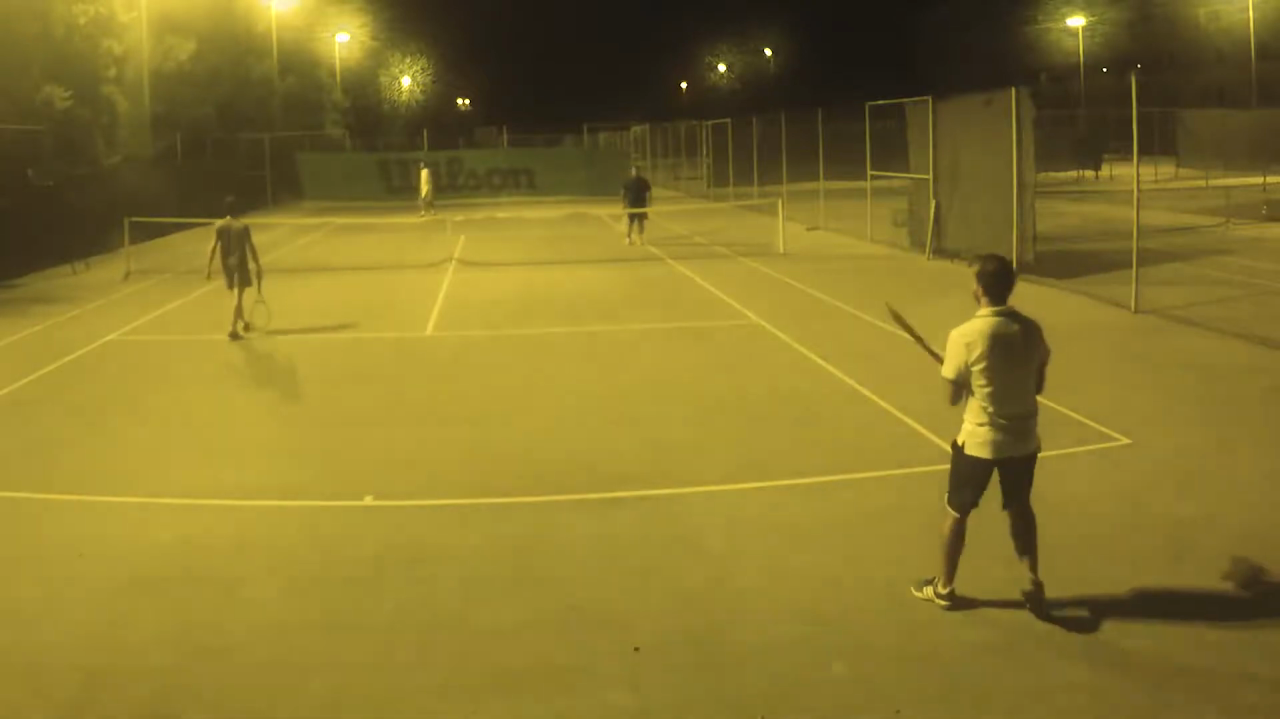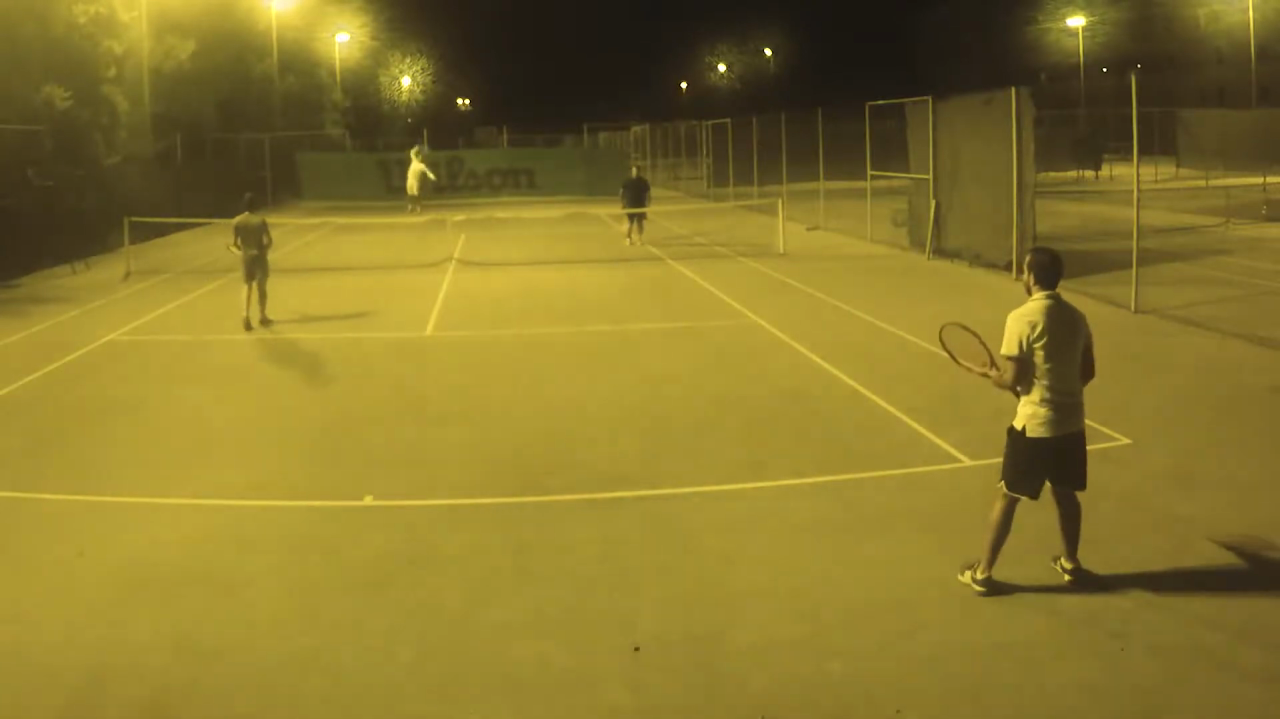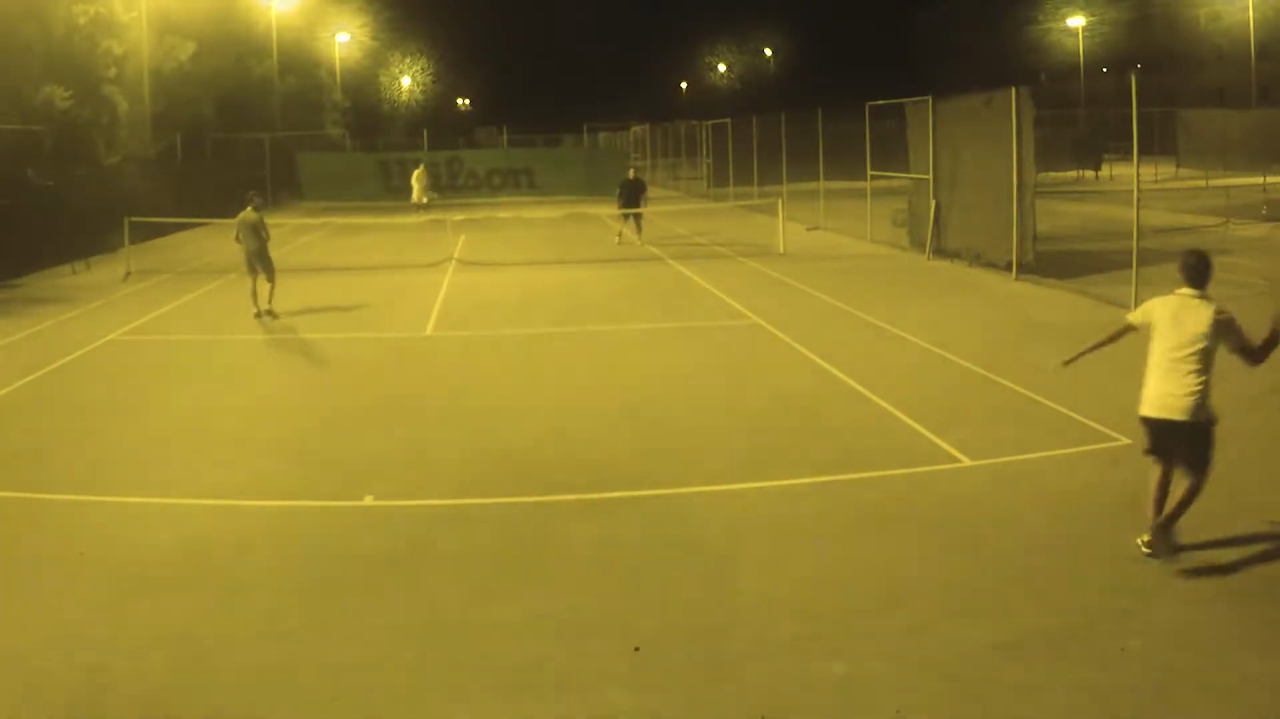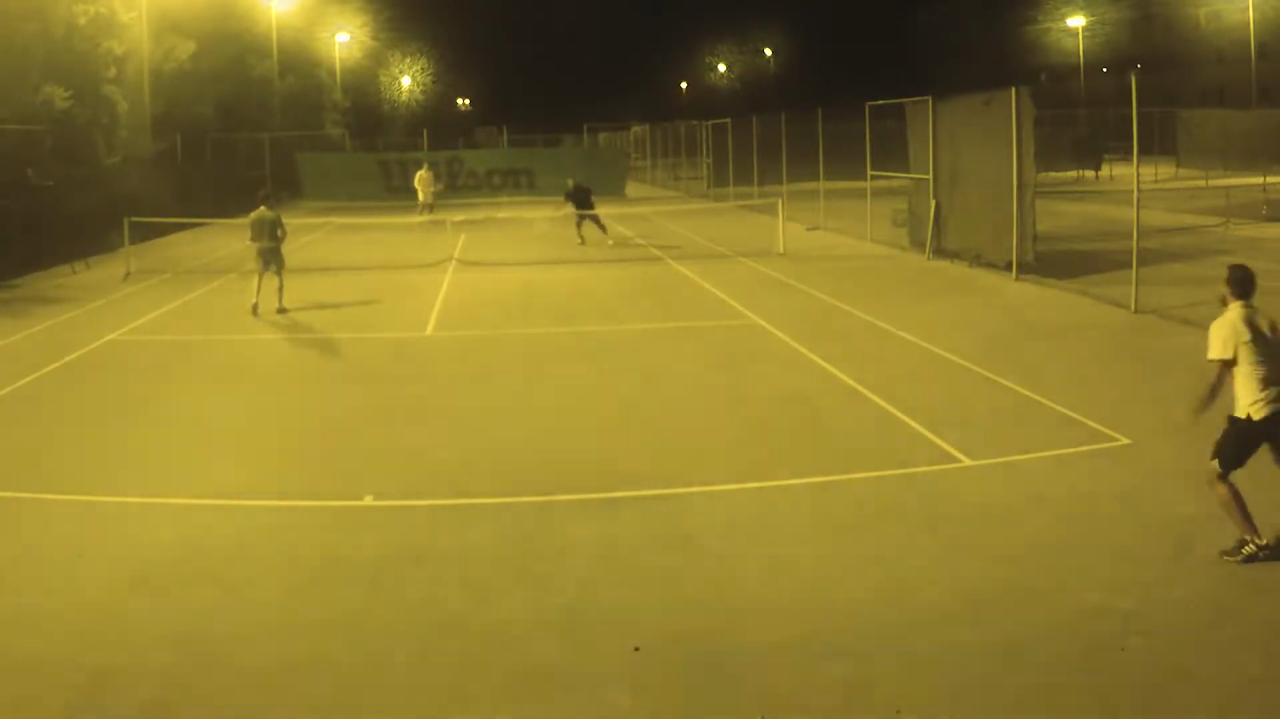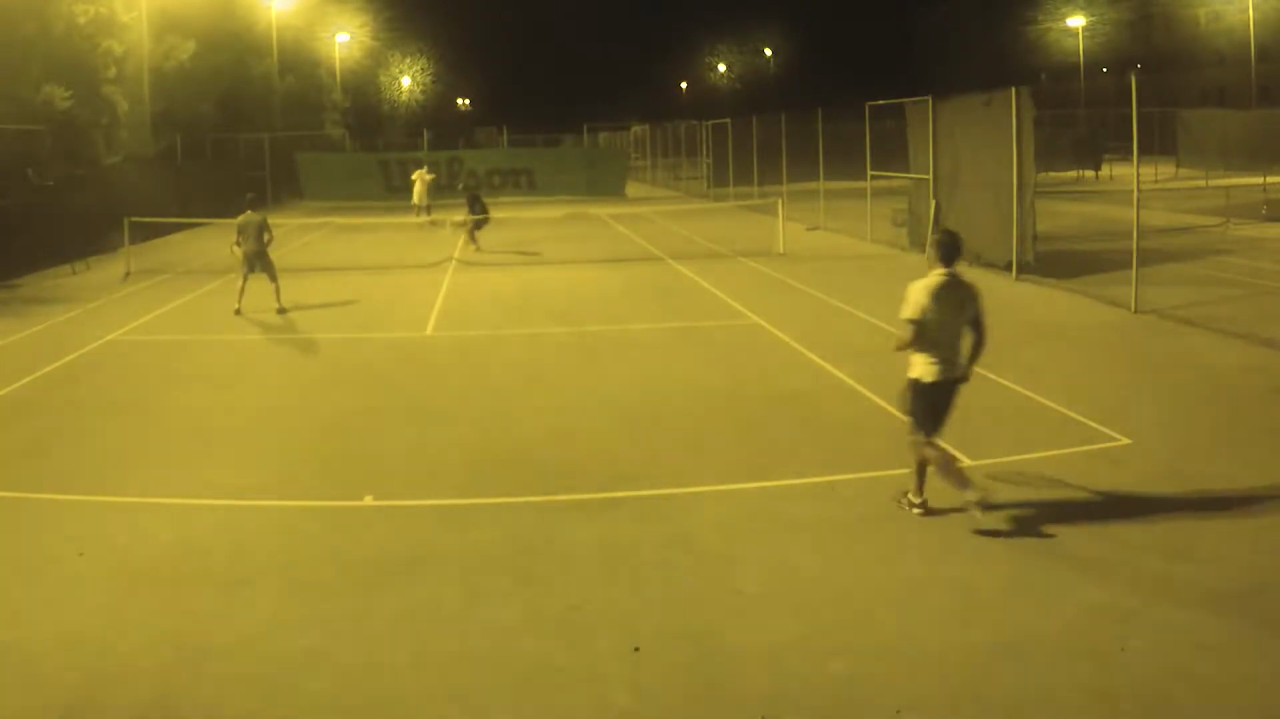
dt=1s
person 1, frame 1
left shoulder: (964, 336)
right shoulder: (1031, 331)
left elbow: (953, 397)
right elbow: (1036, 385)
left wrist: (951, 371)
left hip: (979, 441)
right hip: (1023, 439)
left knee: (957, 513)
right knee: (1020, 509)
left ankle: (944, 587)
right ankle: (1032, 579)
person 1, frame 2
left shoulder: (1022, 318)
right shoulder: (1076, 317)
left elbow: (1013, 380)
right elbow: (1088, 372)
left wrist: (995, 376)
left hip: (1035, 424)
right hip: (1071, 421)
left knee: (1008, 497)
right knee: (1065, 493)
left ankle: (982, 573)
right ankle: (1071, 563)
person 1, frame 3
left shoulder: (1158, 306)
right shoulder: (1219, 317)
left elbow: (1118, 331)
right elbow: (1255, 357)
left wrist: (1082, 352)
left hip: (1153, 405)
right hip: (1191, 410)
left knee: (1163, 464)
right knee: (1197, 473)
left ankle: (1153, 535)
right ankle: (1164, 526)
person 1, frame 4
left shoulder: (1223, 325)
left elbow: (1219, 378)
left wrist: (1202, 405)
left hip: (1253, 414)
left knee: (1218, 476)
left ankle: (1255, 541)
person 1, frame 5
left shoulder: (920, 289)
right shoulder: (968, 291)
left elbow: (910, 339)
right elbow: (980, 337)
left wrist: (898, 345)
right wrist: (968, 367)
left hip: (926, 376)
right hip: (952, 374)
left knee: (924, 442)
right knee: (921, 433)
left ankle: (971, 491)
right ankle: (917, 496)
